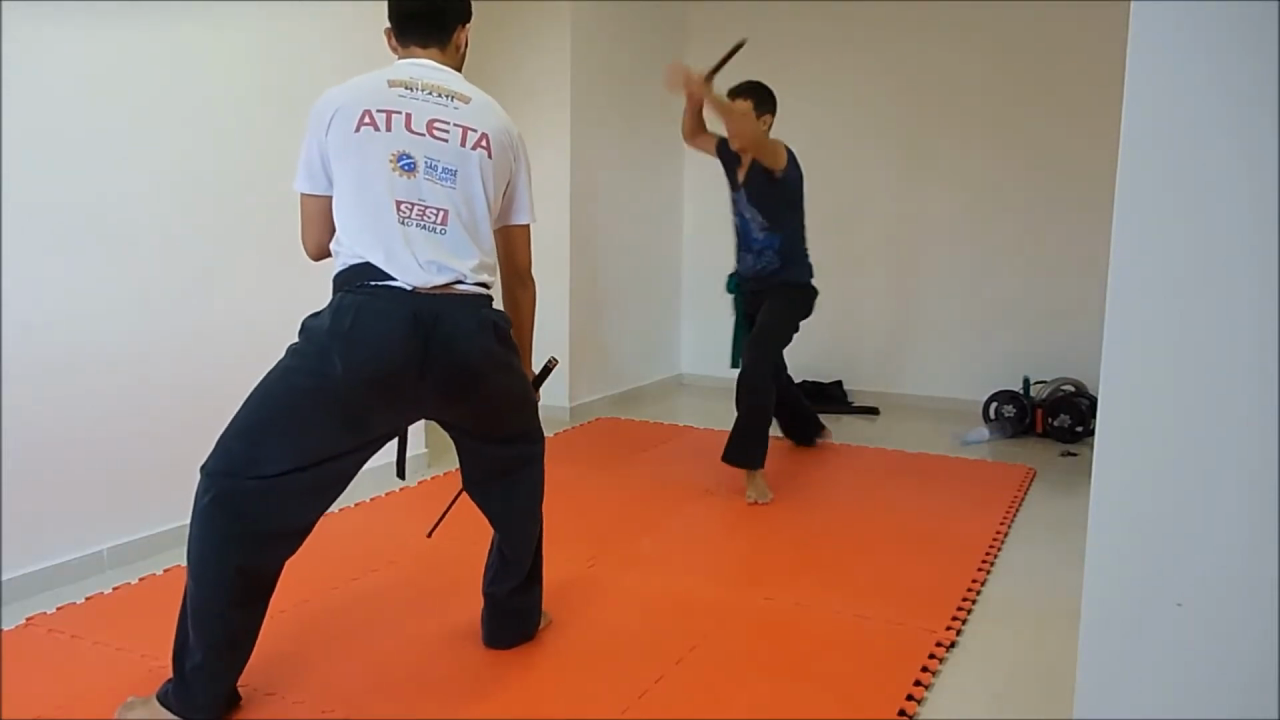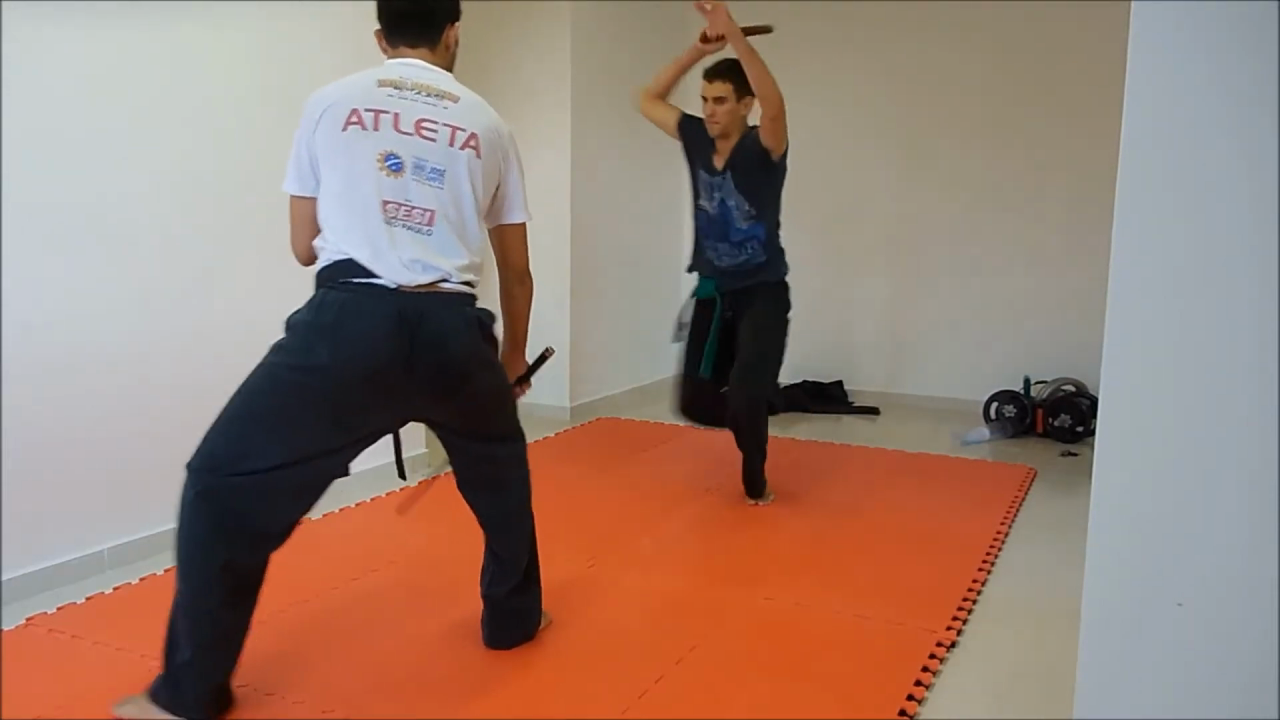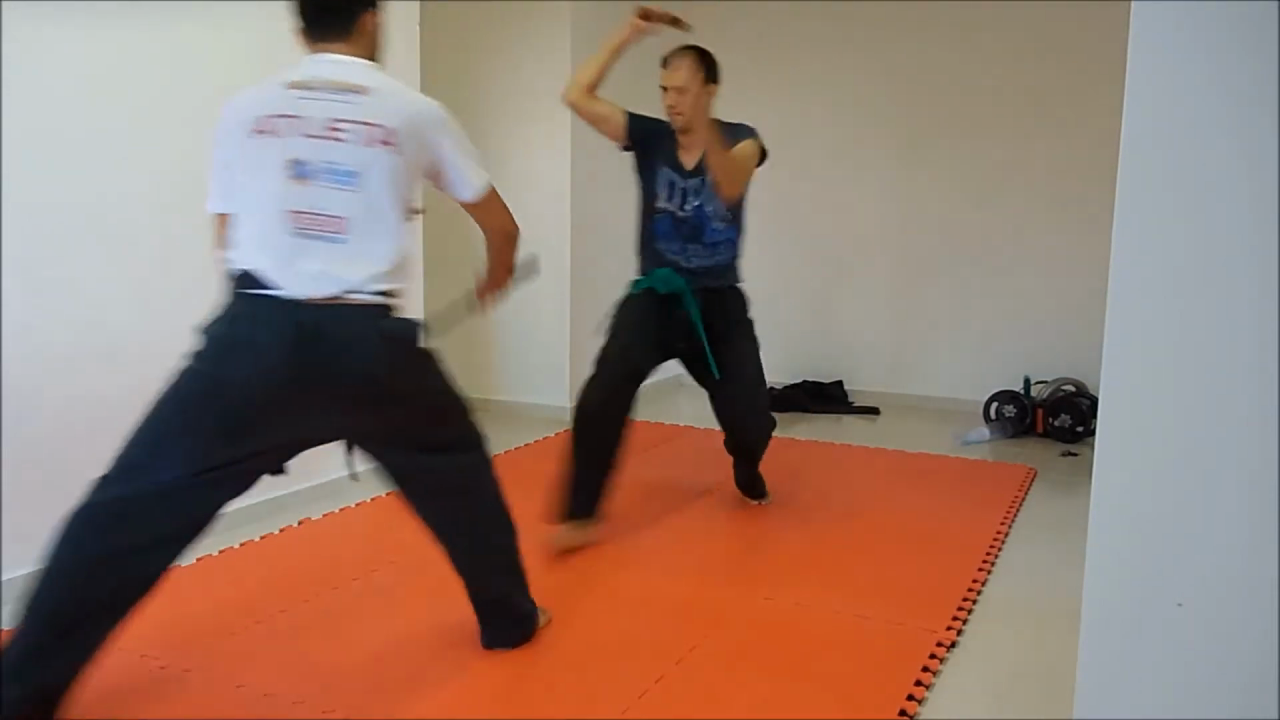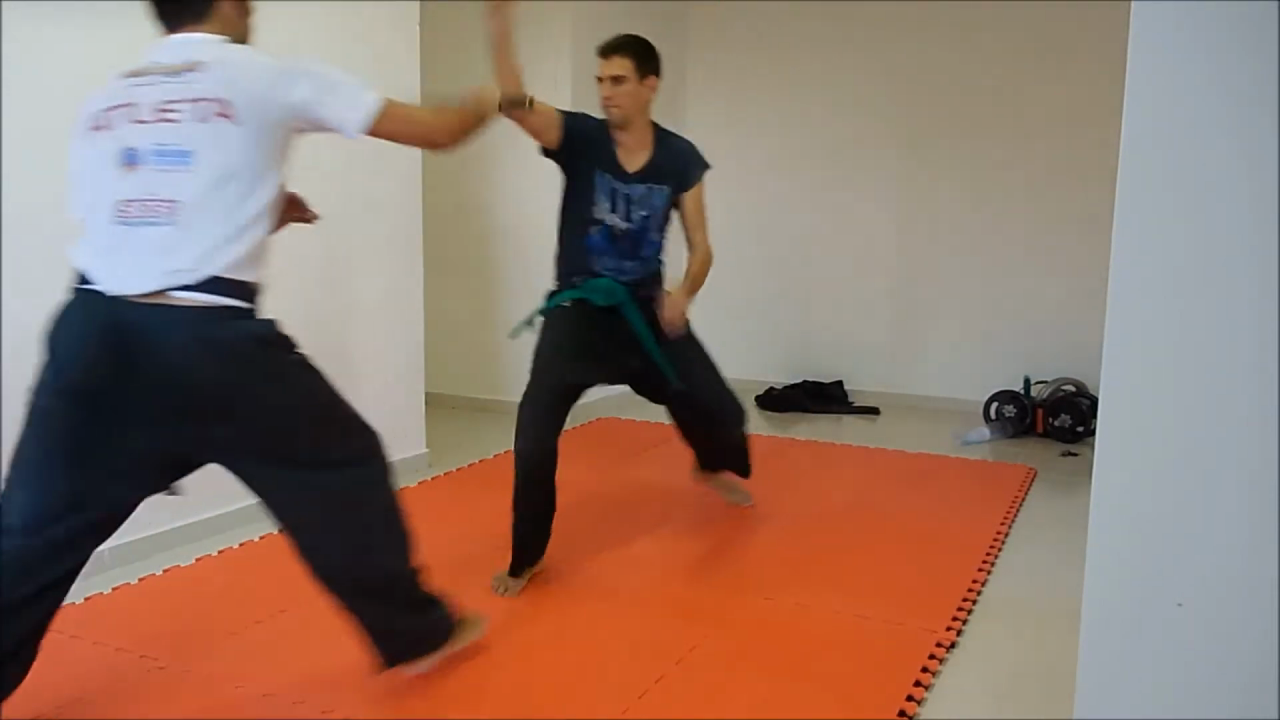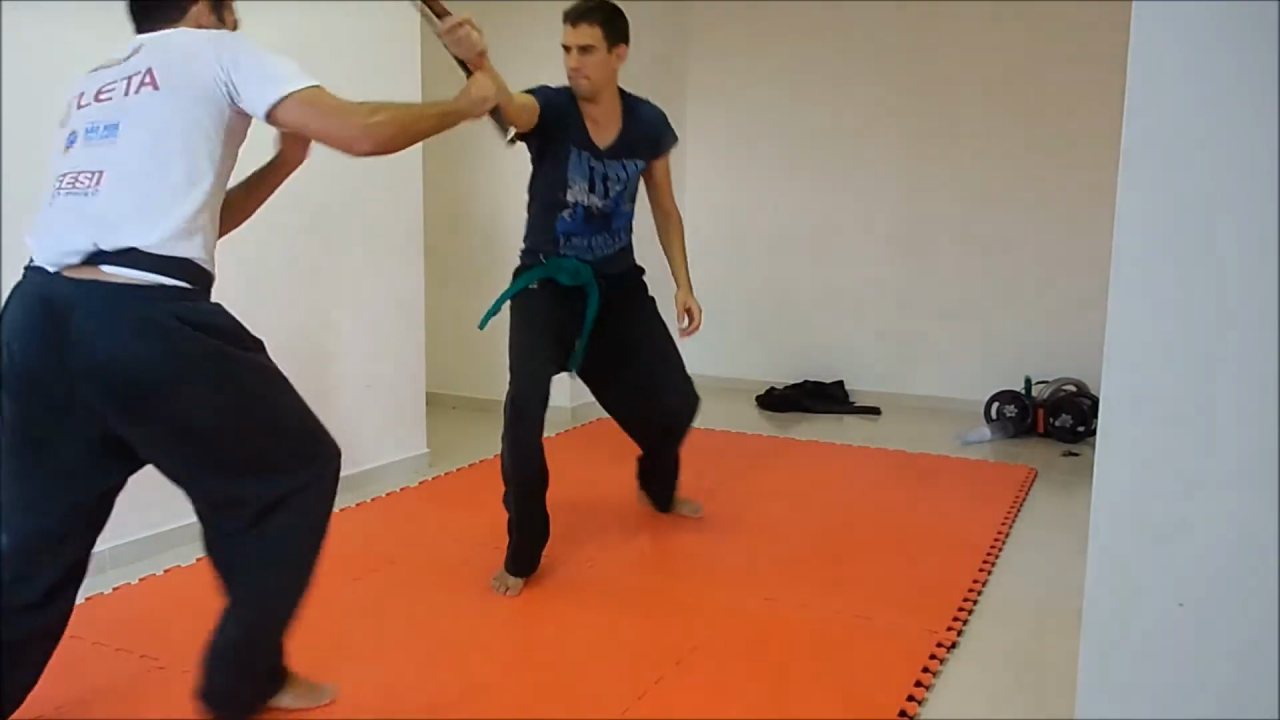
dt=0.2s
person 1, frame 1
left shoulder: (341, 103)
right shoulder: (497, 123)
left elbow: (317, 240)
right elbow: (519, 271)
right wrist: (520, 364)
left hip: (366, 325)
right hip: (466, 330)
left knee: (242, 486)
right knee: (514, 461)
right ankle: (514, 615)
person 1, frame 2
left shoulder: (330, 103)
right shoulder: (487, 123)
left elbow: (305, 245)
right elbow: (516, 269)
right wrist: (513, 356)
left hip: (349, 321)
right hip: (449, 329)
left knee: (229, 483)
right knee: (498, 464)
right ankle: (513, 615)
person 1, frame 3
left shoulder: (246, 108)
right shoulder: (416, 111)
left elbow: (232, 242)
right elbow: (501, 227)
right wrist: (496, 275)
left hip: (259, 335)
right hip: (365, 339)
left knee: (138, 503)
right knee: (455, 466)
right ankle: (509, 615)
person 1, frame 4
left shoulder: (102, 104)
right shoulder: (276, 75)
right elbow: (432, 131)
right wrist: (482, 104)
left hip: (96, 336)
right hip: (213, 341)
right knee: (342, 468)
right ankle: (415, 631)
person 1, frame 5
left shoulder: (93, 87)
right elbow: (359, 133)
left wrist: (280, 164)
right wrist: (468, 101)
right hip: (146, 320)
right knee: (294, 471)
person 2, frame 1
left shoulder: (776, 158)
right shoulder: (734, 155)
left elbow: (750, 140)
left wrist: (706, 93)
right wrist: (696, 99)
left hip: (786, 288)
right hip: (753, 288)
left knee: (756, 368)
right knee: (763, 369)
left ankle: (753, 468)
right ankle: (809, 430)
person 2, frame 2
left shoulder: (765, 147)
right shoulder: (697, 137)
left elbow: (773, 103)
right elbow: (647, 100)
right wrist: (697, 53)
left hip: (762, 293)
right hip: (713, 293)
left knee: (749, 393)
right knee: (696, 399)
left ankle: (754, 483)
right ankle: (747, 424)
person 2, frame 3
left shoulder: (739, 142)
right shoulder: (648, 136)
left elbow: (731, 186)
right elbow: (576, 95)
right wrist: (629, 33)
left hip: (718, 300)
right hip: (655, 299)
left knee: (748, 416)
right knee: (603, 397)
left ankle: (749, 480)
right ankle: (580, 515)
person 2, frame 4
left shoulder: (681, 158)
right shoulder: (578, 136)
left elbow: (700, 251)
right elbow: (515, 103)
left wrist: (682, 295)
left hip: (650, 309)
right hip: (579, 308)
left knee: (716, 408)
right knee: (538, 419)
left ankle: (719, 470)
right ankle: (524, 558)
person 2, frame 5
left shoulder: (650, 125)
right shoulder: (550, 110)
left elbow: (665, 208)
right elbow: (507, 105)
left wrist: (683, 285)
right wrist: (480, 67)
left hip: (618, 284)
right hip: (546, 284)
left knee: (673, 397)
right knee: (523, 413)
left ankle: (659, 490)
right ankle: (522, 556)
